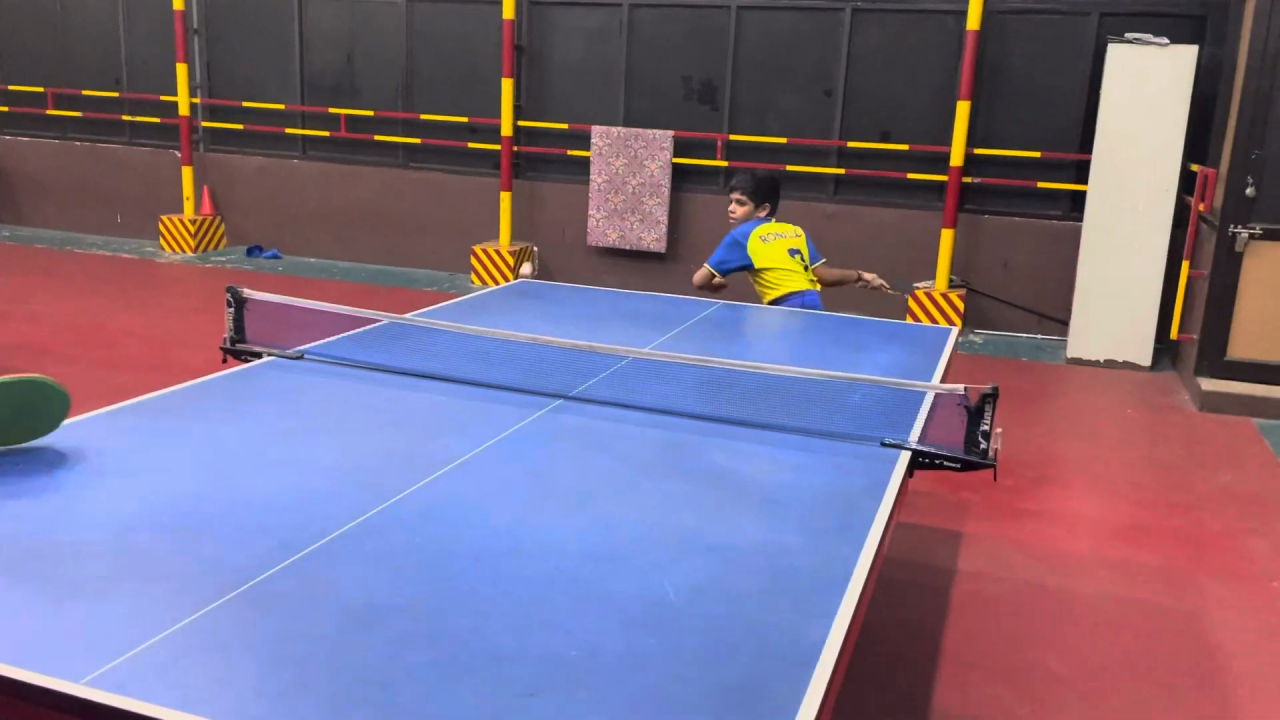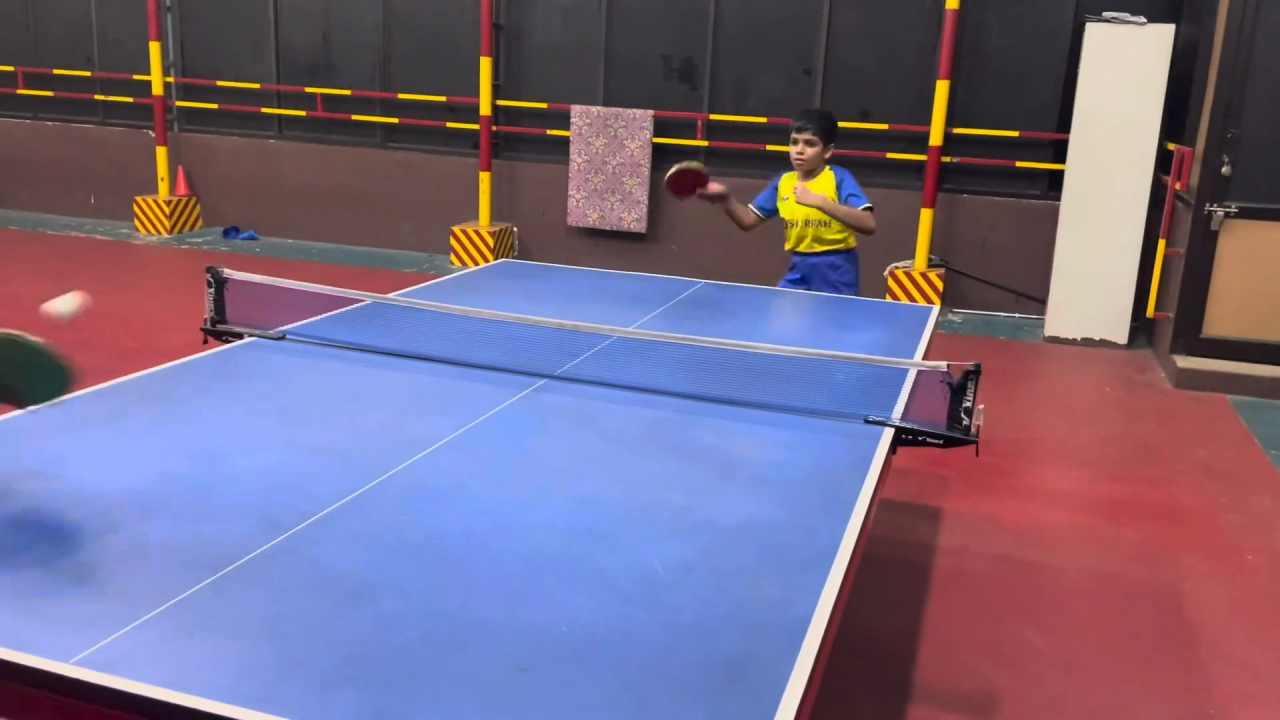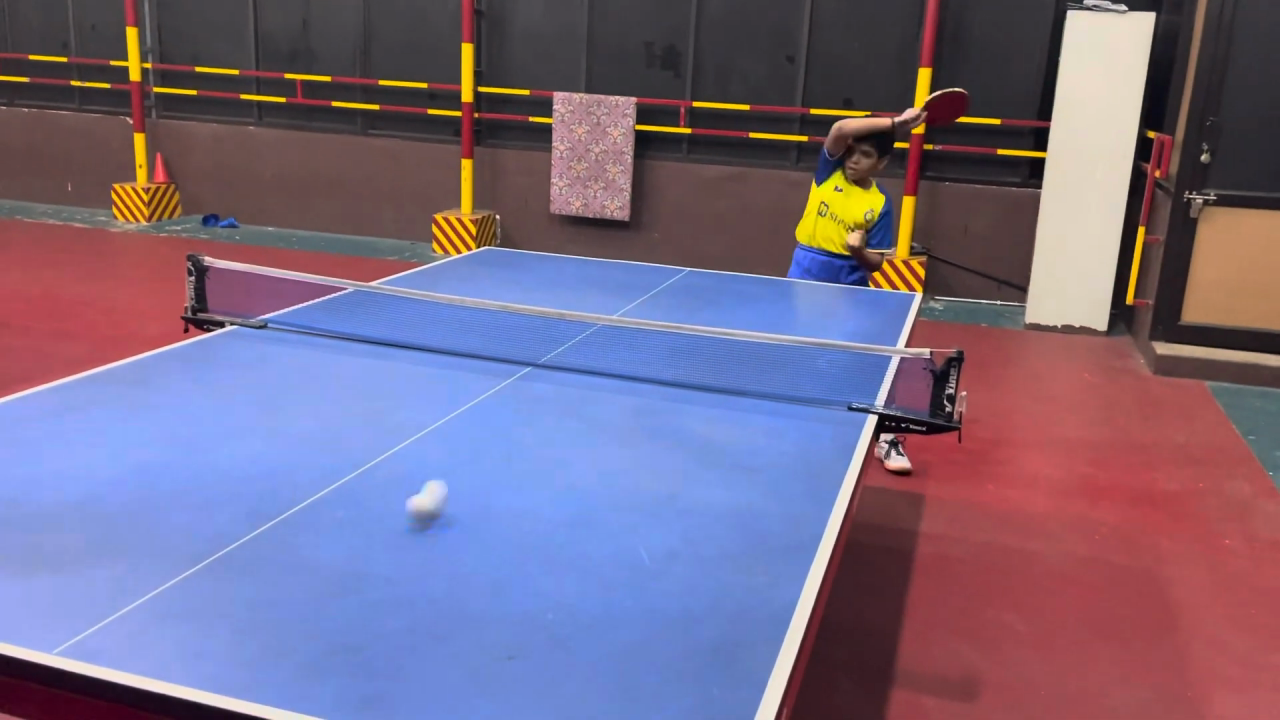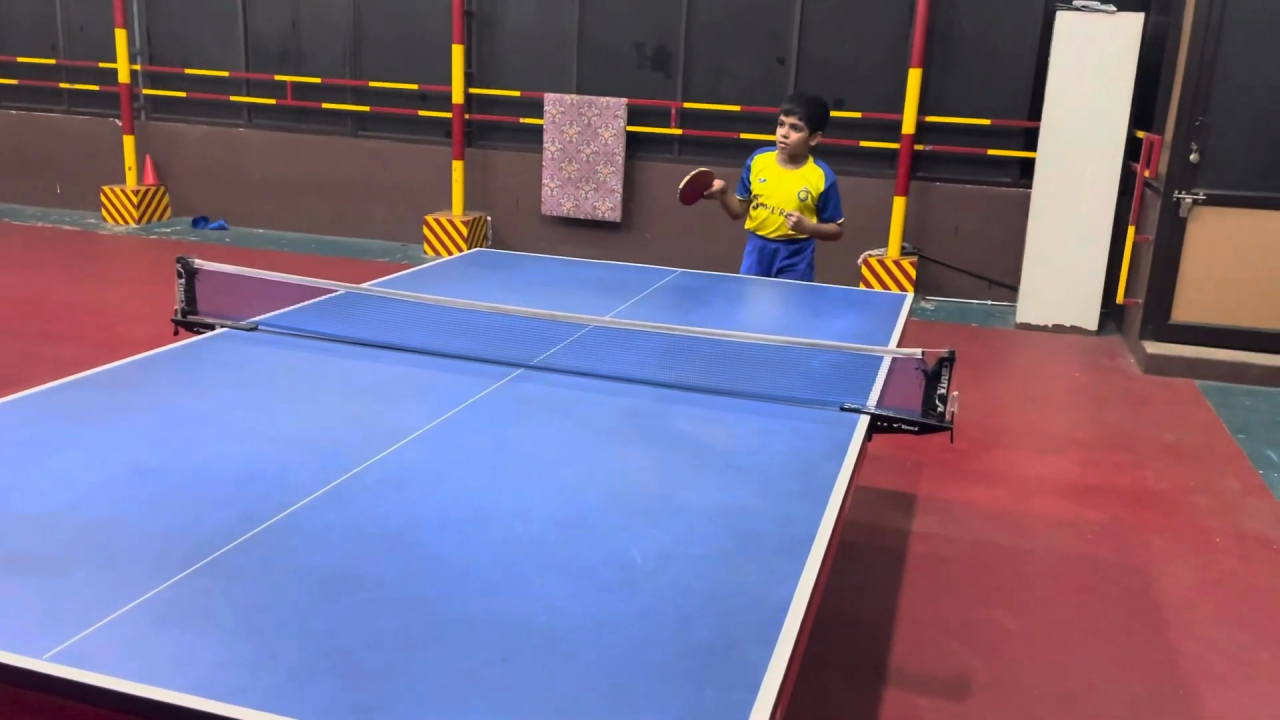
dt=1s
person 1, frame 1
left shoulder: (740, 235)
right shoulder: (795, 232)
left elbow: (700, 280)
right elbow: (824, 274)
left wrist: (717, 283)
right wrist: (860, 276)
right hip: (808, 308)
person 1, frame 2
left shoulder: (840, 179)
right shoulder: (782, 183)
left elbow: (868, 225)
right elbow: (748, 220)
left wrist: (817, 201)
right wrist: (724, 197)
left hip: (838, 278)
right hip: (800, 276)
person 1, frame 3
left shoulder: (881, 202)
right shoulder: (830, 168)
left elbow: (876, 261)
right elbow: (839, 130)
left wrist: (858, 251)
right wrist: (898, 121)
left hip: (850, 286)
right hip: (805, 277)
left ankle: (886, 441)
person 1, frame 4
left shoulder: (822, 177)
right shoulder: (758, 160)
left elbow: (836, 230)
right elbow: (738, 211)
left wrist: (807, 227)
right wrist: (722, 192)
left hip: (795, 262)
right hip: (756, 254)
